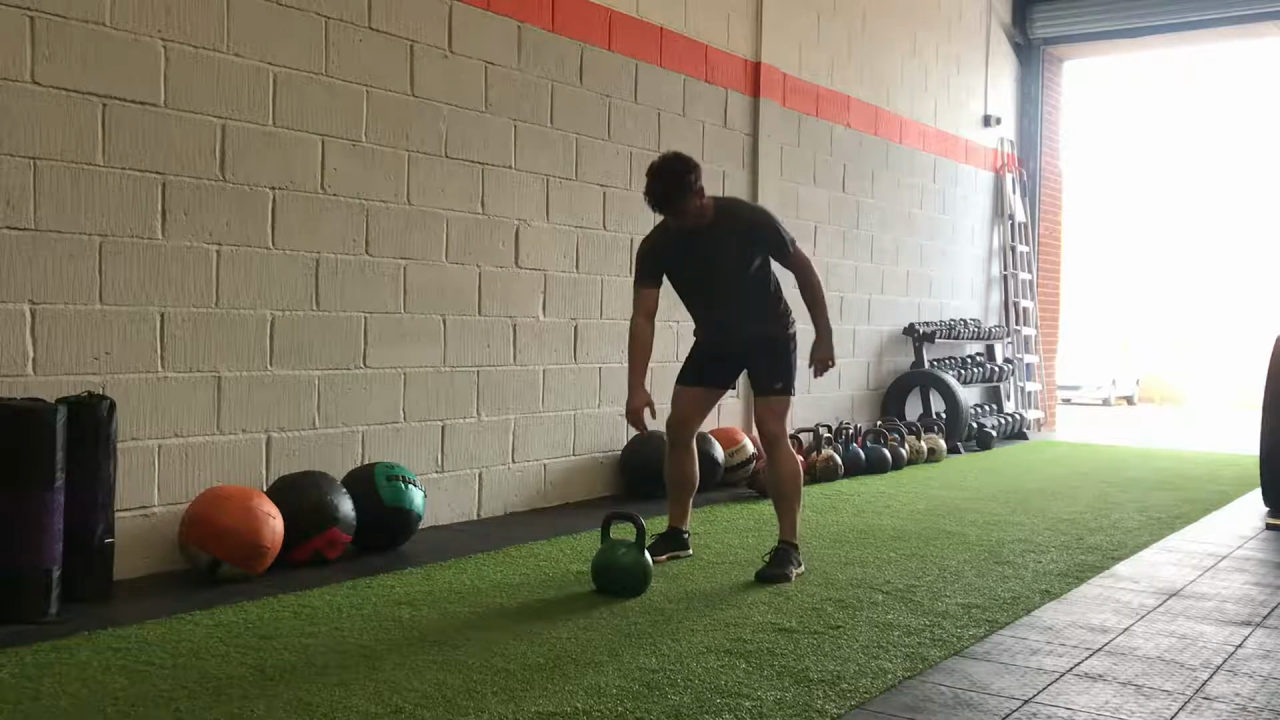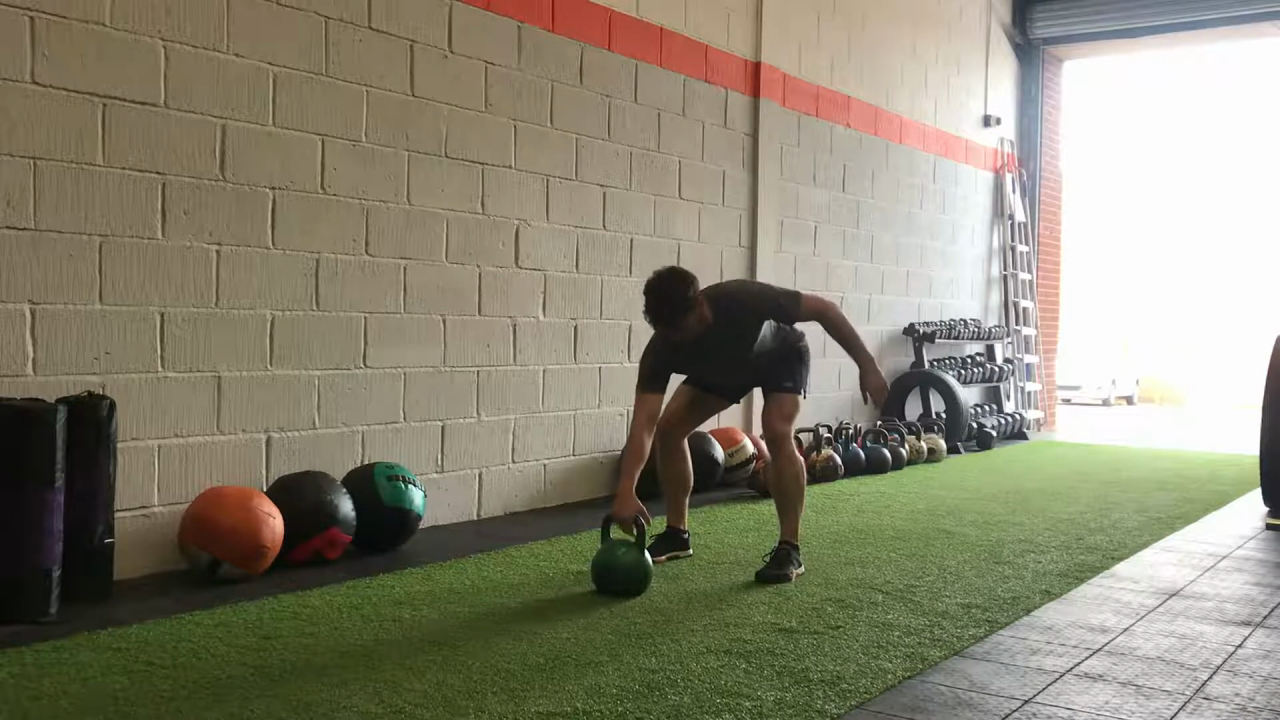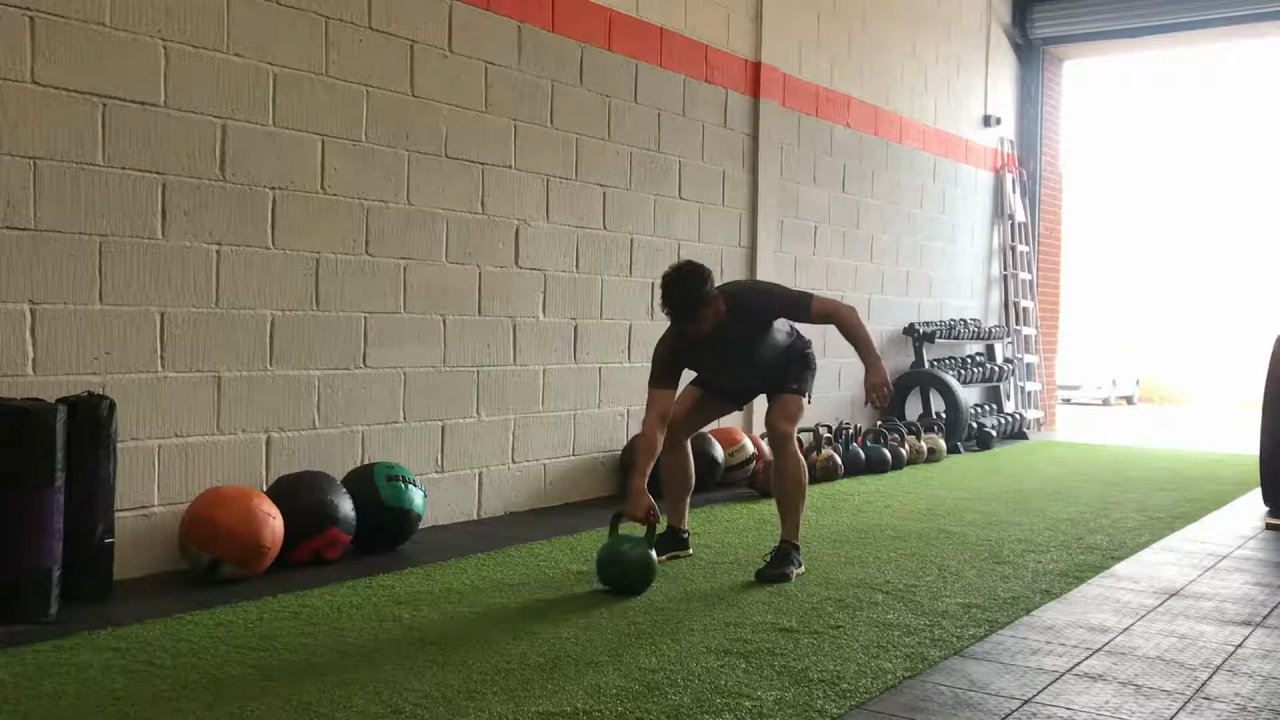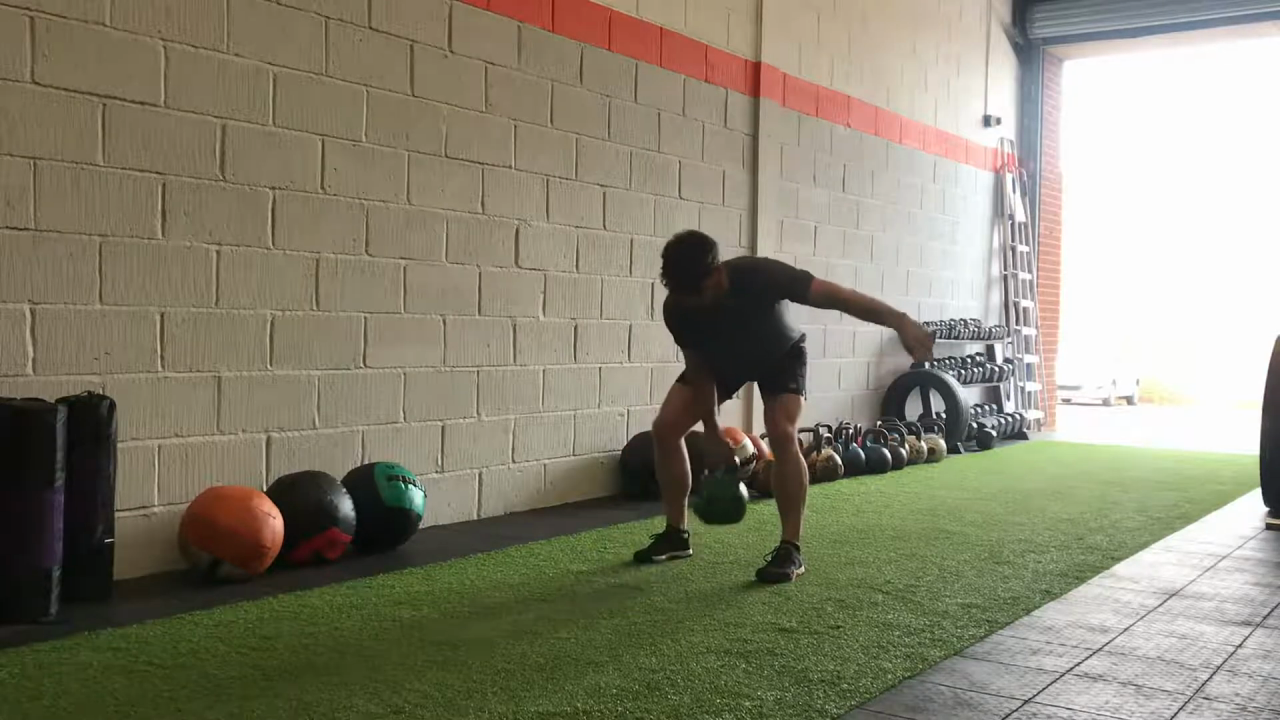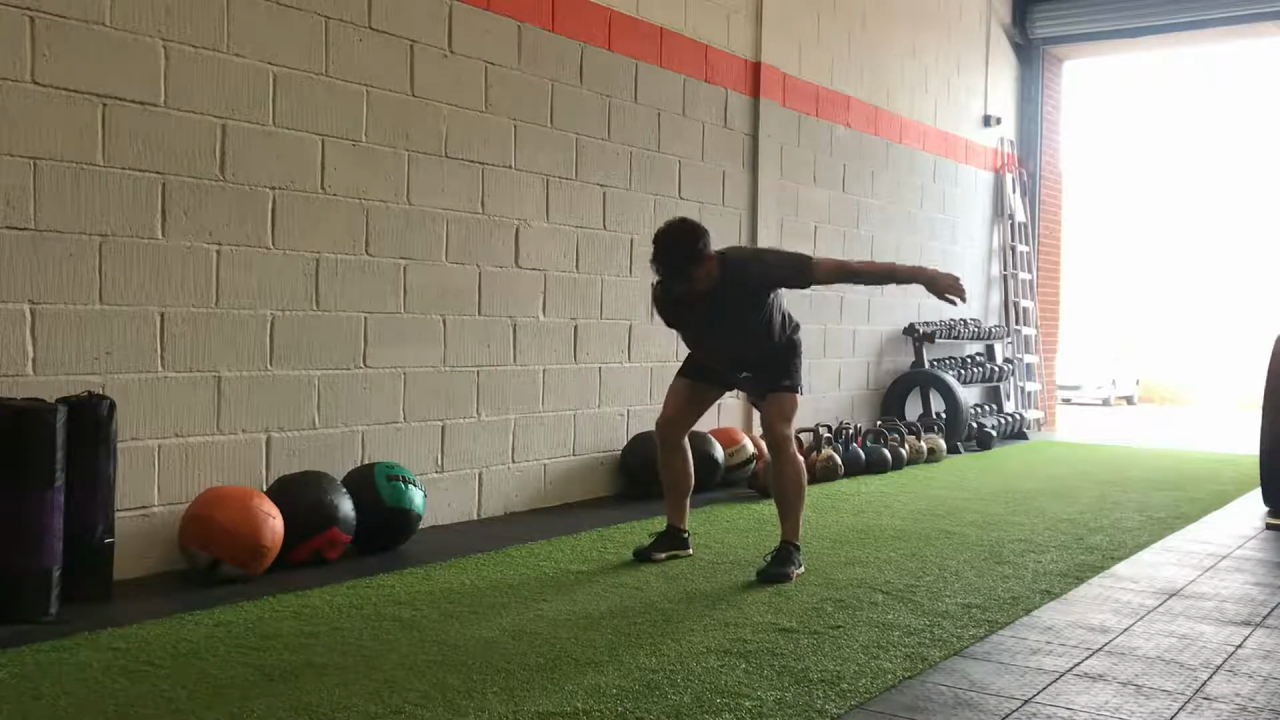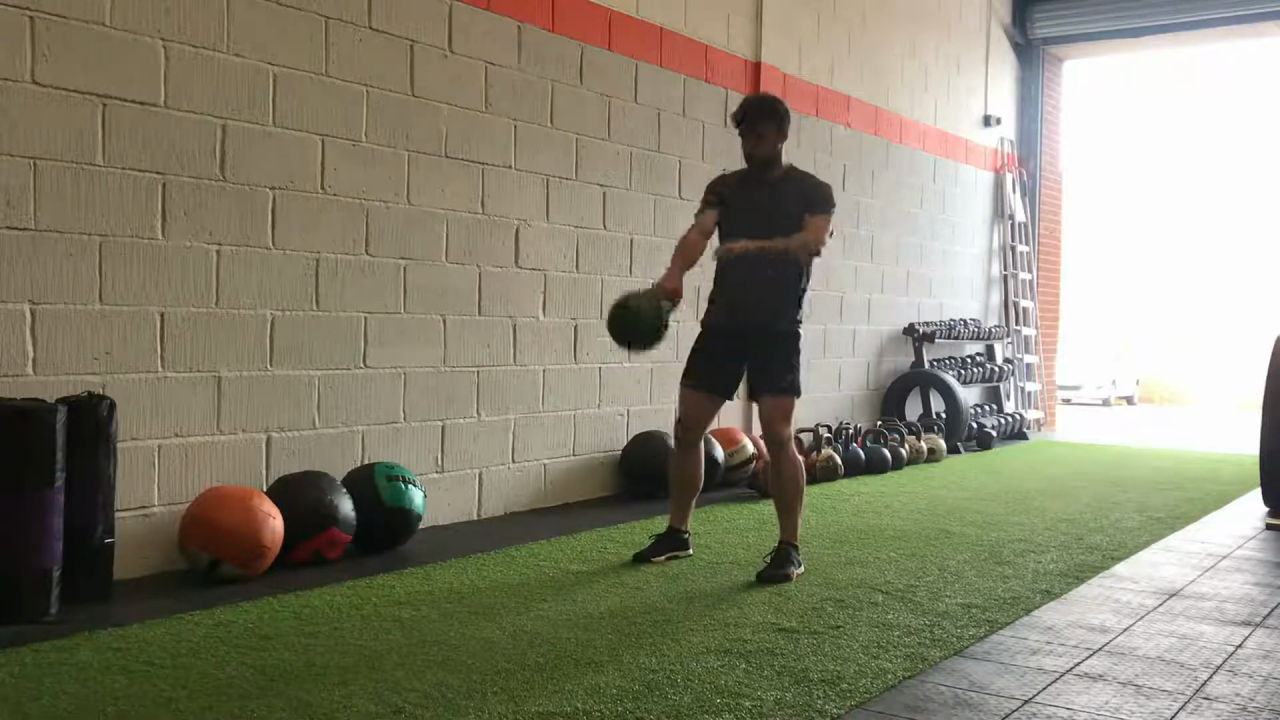
dt=0.5s
person 1, frame 1
left shoulder: (748, 219)
right shoulder: (656, 245)
left elbow: (802, 269)
right elbow: (643, 317)
left wrist: (824, 335)
right wrist: (637, 388)
left hip: (770, 334)
right hip: (715, 340)
left knee: (771, 431)
right knee: (678, 427)
left ankle: (789, 547)
right ankle: (677, 533)
person 1, frame 2
left shoulder: (742, 301)
right shoulder: (661, 350)
left elbow: (825, 309)
right elbow: (644, 424)
left wrist: (866, 365)
right wrist: (625, 491)
left hip: (782, 357)
left knee: (777, 432)
right knee: (668, 430)
left ankle: (789, 549)
right ankle: (677, 533)
person 1, frame 3
left shoulder: (754, 298)
right shoulder: (674, 344)
left elbow: (841, 311)
right elbow: (656, 419)
left wrist: (873, 365)
right wrist: (637, 486)
left hip: (789, 362)
right hip: (728, 375)
left knee: (780, 431)
right knee: (674, 428)
left ankle: (790, 549)
right ankle: (677, 533)
person 1, frame 4
left shoulder: (757, 276)
right shoulder: (676, 308)
left elbow: (838, 296)
right elbow: (698, 371)
left wrist: (902, 323)
right wrist: (713, 436)
left hip: (781, 354)
right hip: (721, 360)
left knee: (783, 434)
right knee: (666, 427)
left ankle: (790, 549)
right ankle: (675, 534)
person 1, frame 5
left shoulder: (754, 266)
right shoulder: (667, 297)
left elbow: (844, 270)
right elbow: (699, 346)
left wrist: (923, 275)
right wrist: (742, 386)
left hip: (775, 352)
right hip: (719, 354)
left knee: (778, 436)
right knee: (668, 427)
left ankle: (790, 548)
right ankle: (676, 533)
person 1, frame 6
left shoulder: (812, 191)
right shoulder: (727, 185)
left elbow: (813, 242)
right elbow: (699, 233)
left wrist: (751, 247)
right wrist: (674, 274)
left hip: (776, 329)
right hip: (721, 325)
left knee: (777, 436)
right knee: (687, 428)
left ankle: (790, 549)
right ankle: (677, 533)
